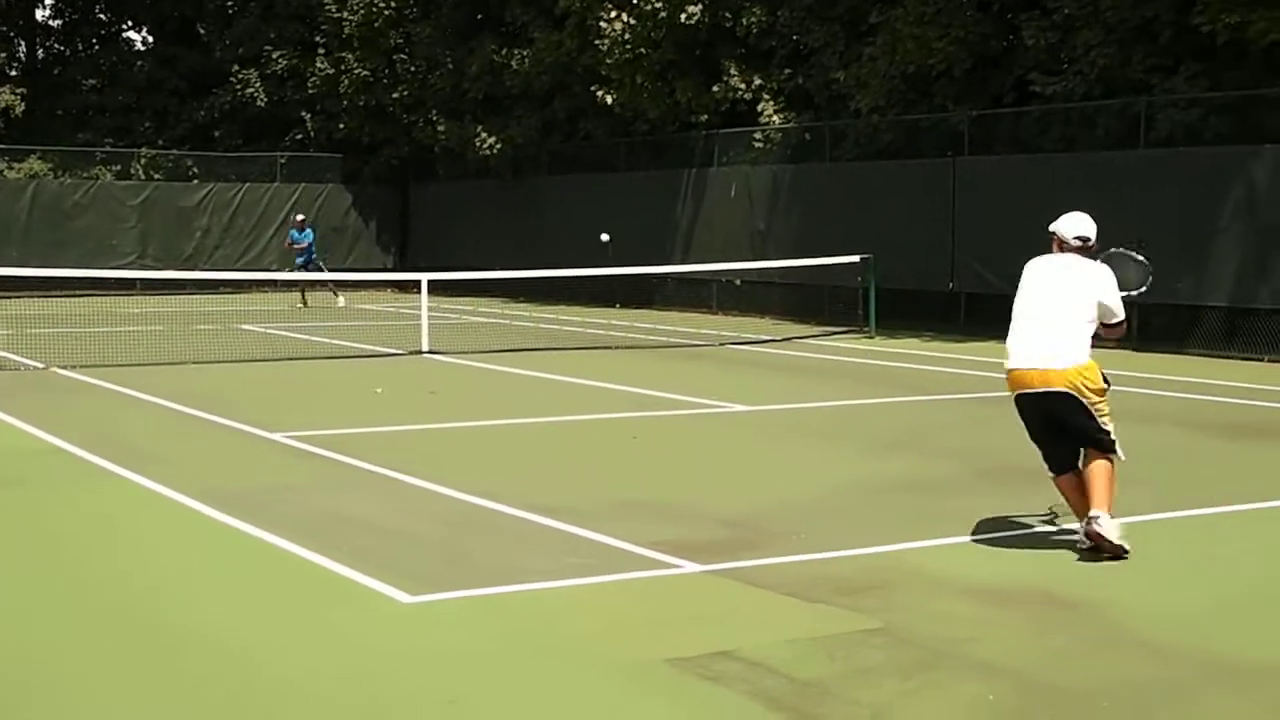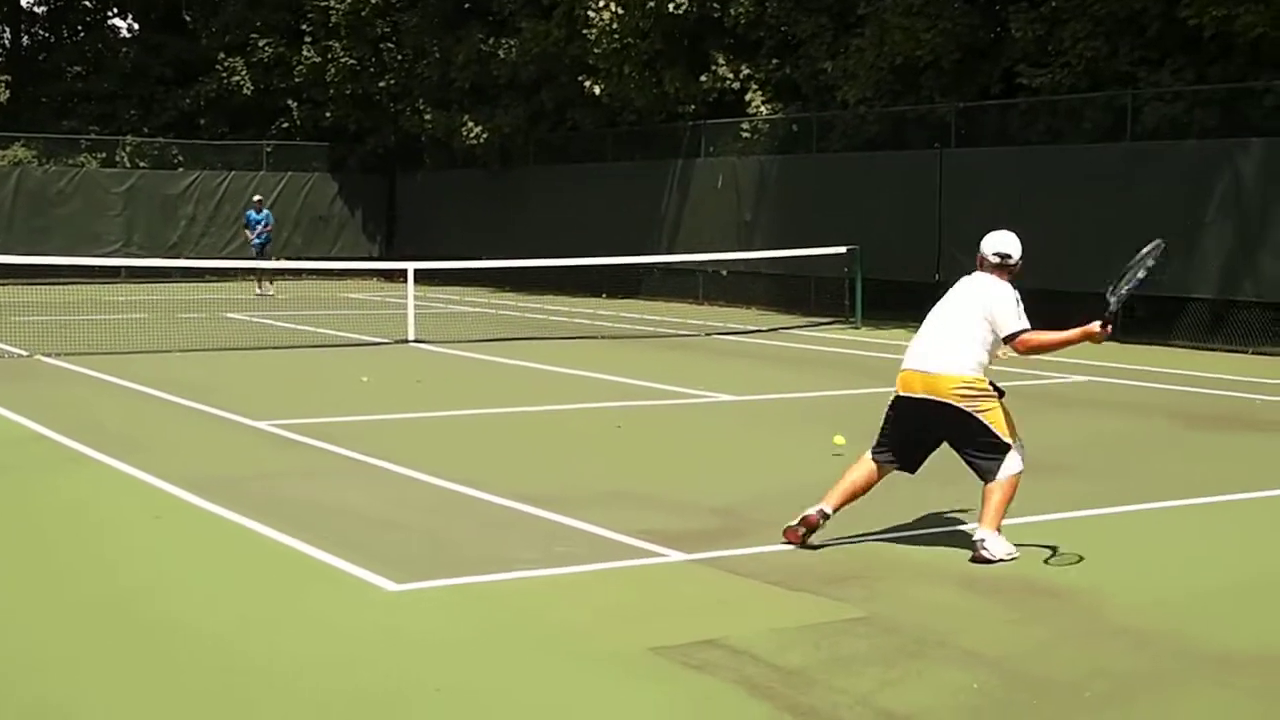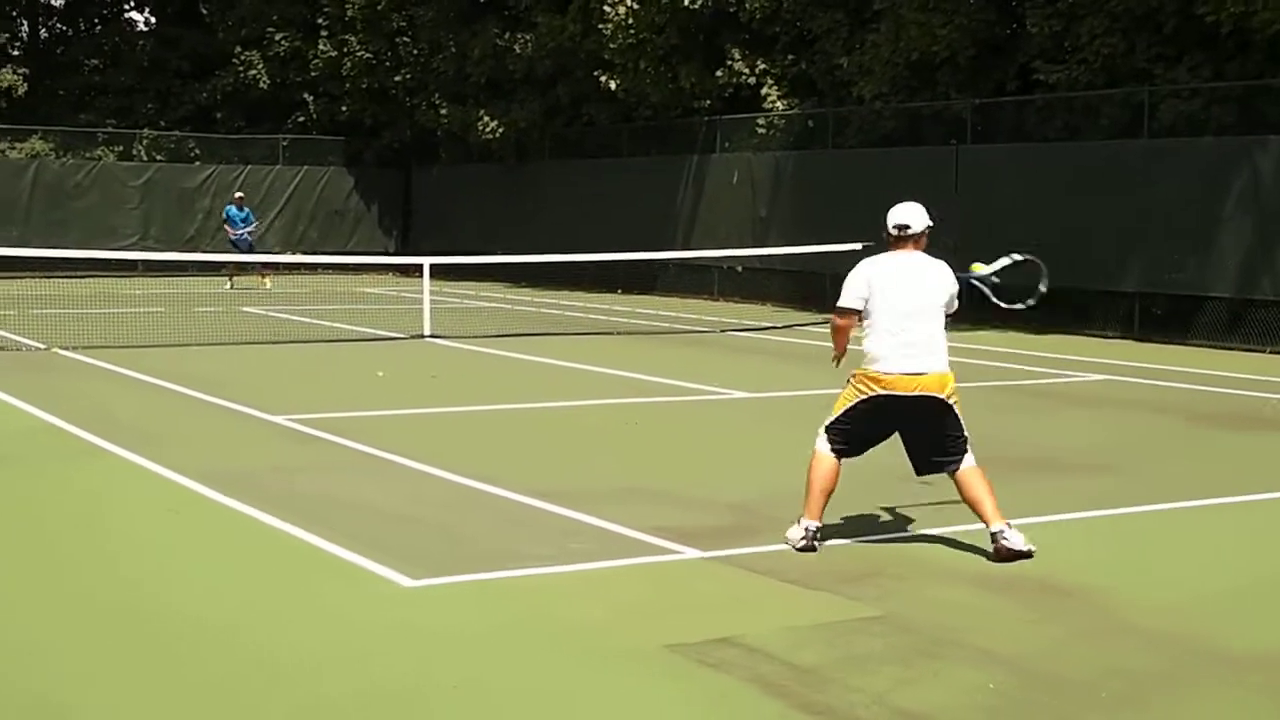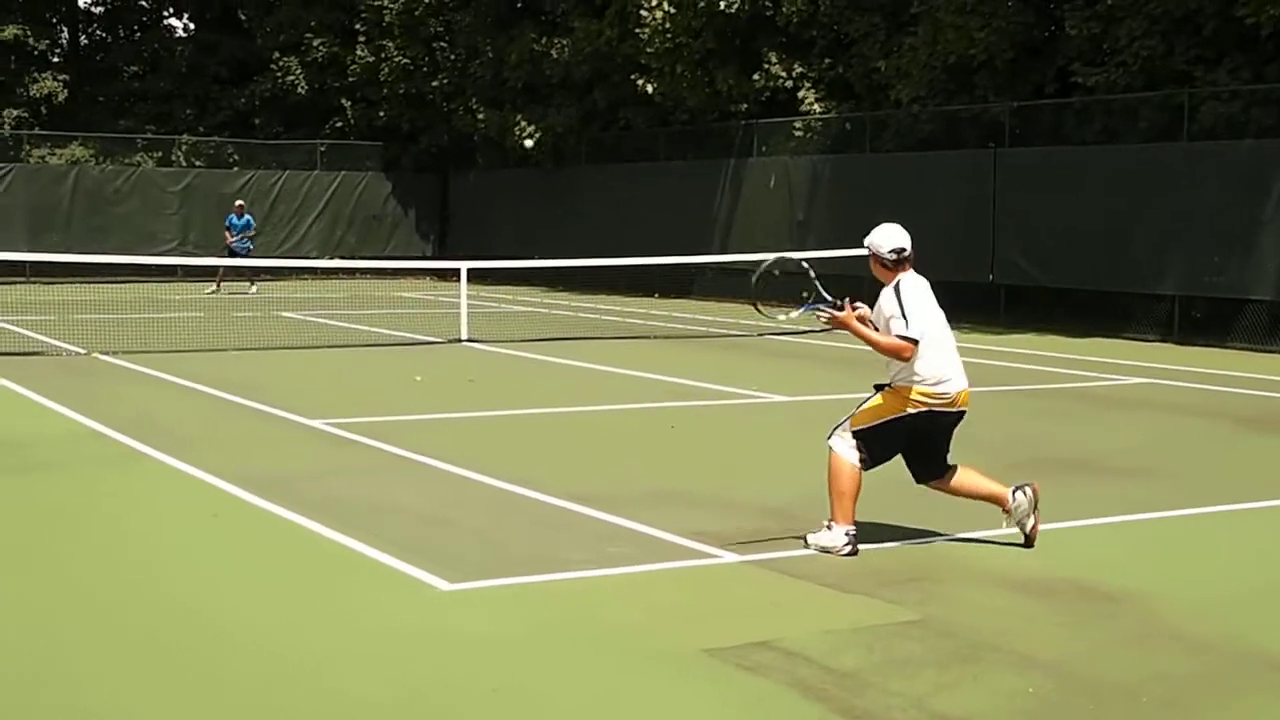
dt=0.3s
person 1, frame 1
left shoulder: (1033, 267)
right shoulder: (1099, 273)
right elbow: (1115, 330)
left hip: (1022, 374)
right hip: (1071, 374)
left knee: (1060, 459)
right knee: (1100, 449)
left ankle: (1091, 525)
right ankle: (1101, 519)
person 1, frame 2
left shoulder: (965, 285)
right shoulder: (1003, 294)
right elbow: (1022, 342)
right wrist: (1081, 333)
left hip: (911, 379)
right hip: (958, 387)
left knee: (879, 459)
right knee: (1008, 462)
left ankle: (819, 513)
right ankle: (988, 537)
person 1, frame 3
left shoulder: (868, 267)
right shoulder: (941, 272)
left elbow: (842, 323)
left wrist: (839, 347)
left hip: (878, 381)
right hip: (931, 385)
left knee: (830, 444)
right knee: (960, 460)
left ankle: (809, 527)
right ankle: (1001, 532)
person 1, frame 4
left shoulder: (902, 290)
right shoulder: (914, 283)
left elbow: (905, 350)
right elbow: (886, 330)
left wrist: (853, 326)
right wrist: (862, 320)
left hip: (922, 395)
right hip: (950, 394)
left knee: (845, 441)
right knee: (934, 472)
left ankle: (841, 532)
right ankle: (1015, 498)
